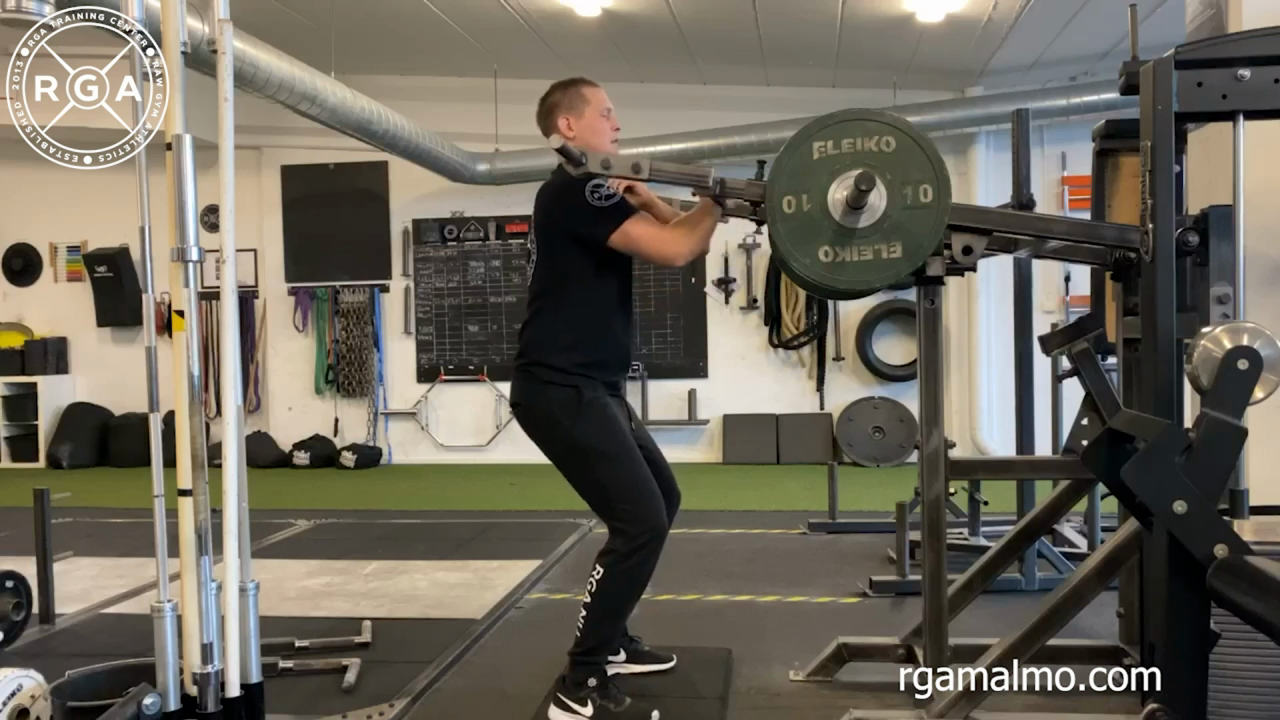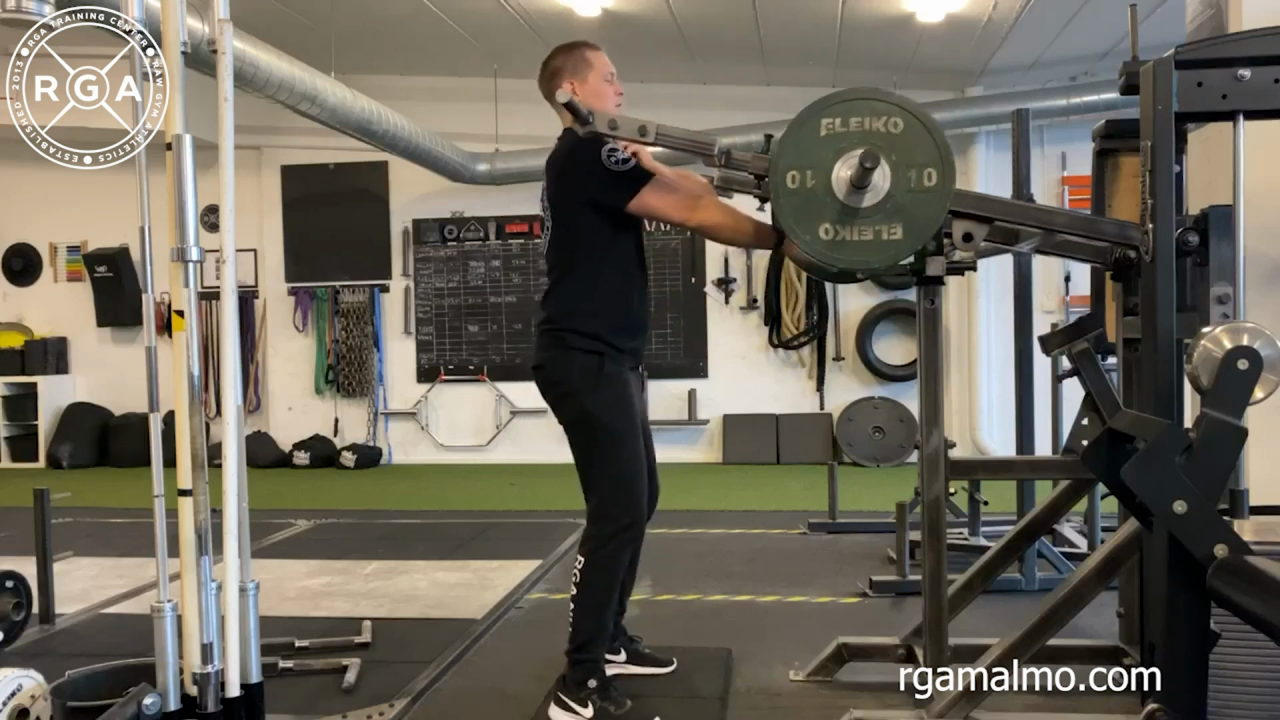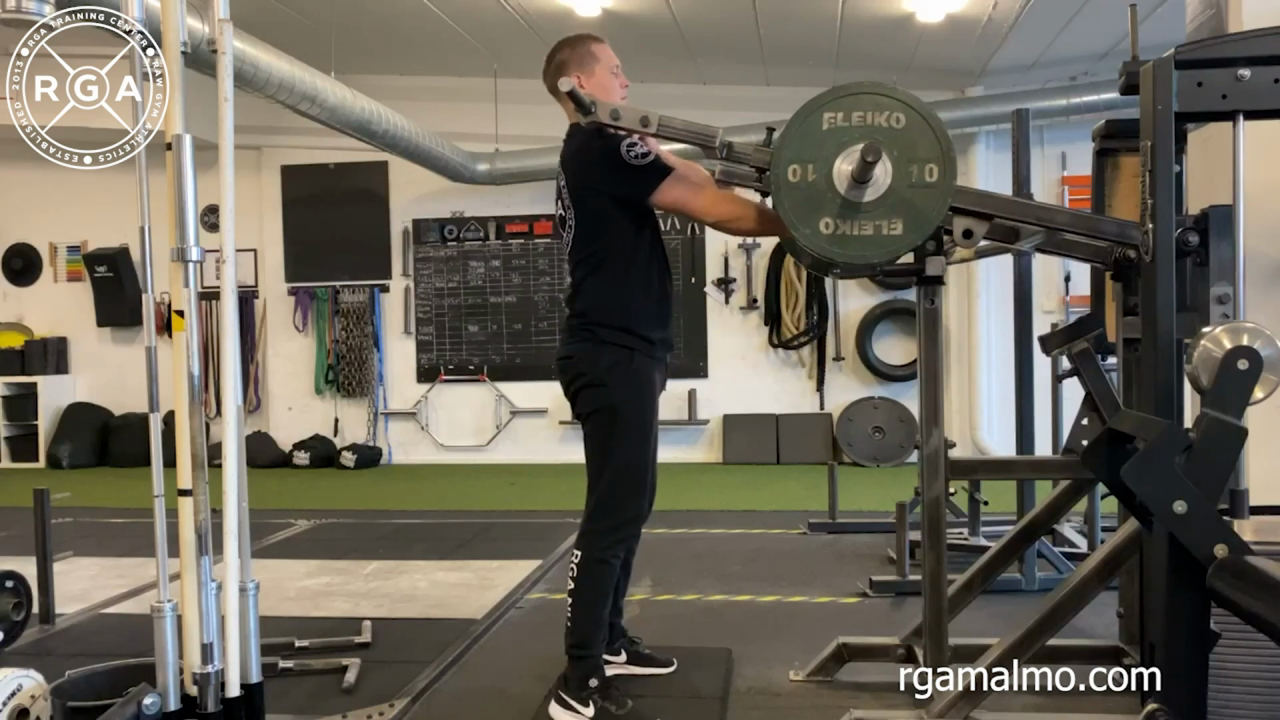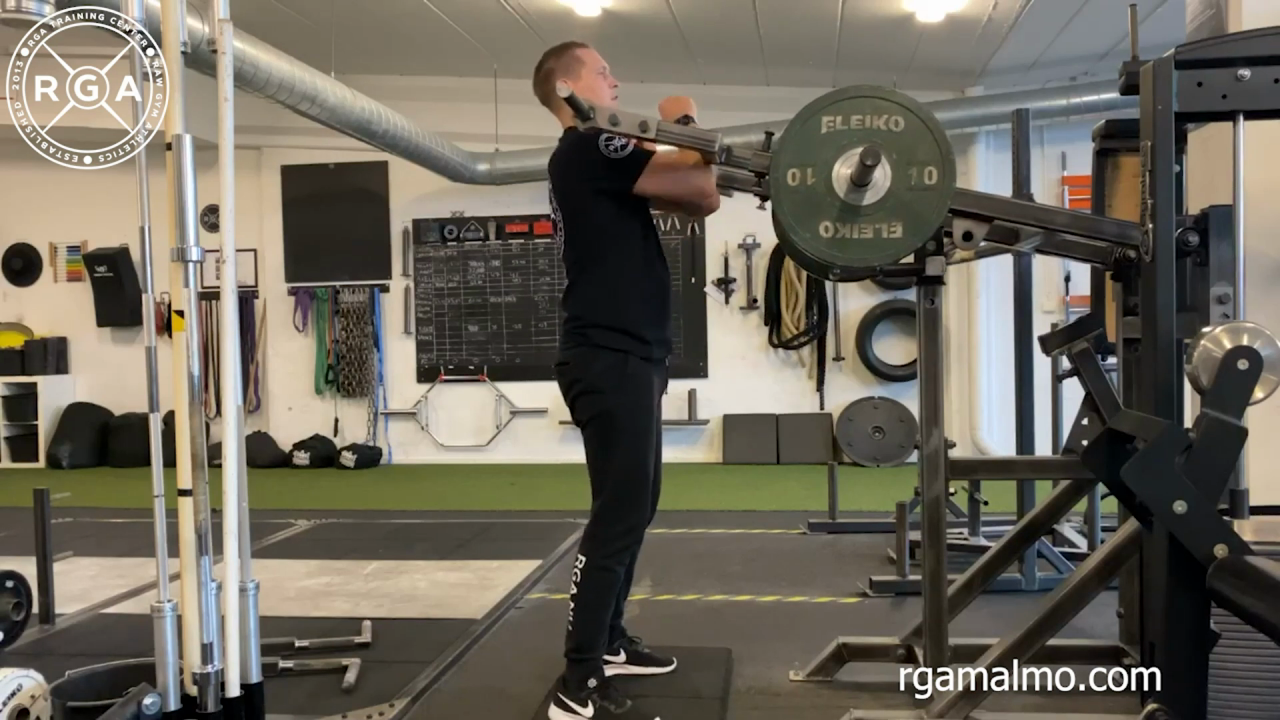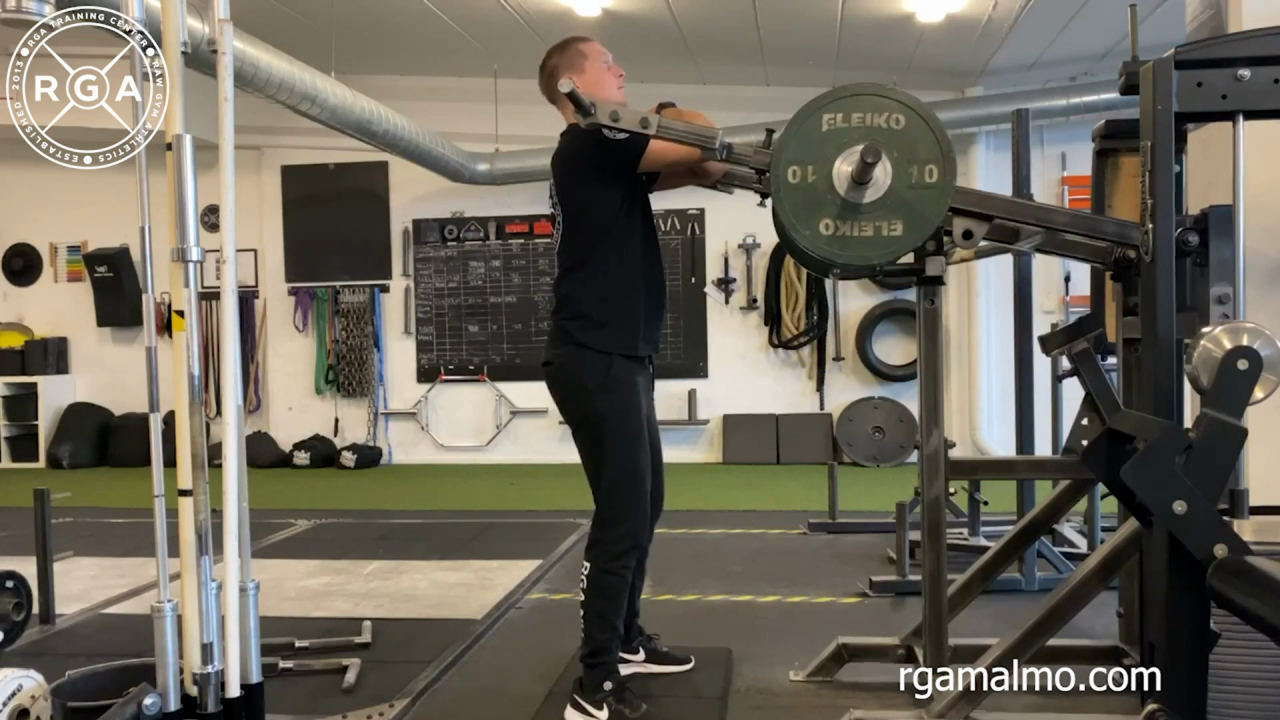
dt=0.7s
person 1, frame 1
left shoulder: (594, 194)
right shoulder: (573, 192)
left elbow: (673, 236)
right elbow: (675, 251)
left wrist: (648, 202)
right wrist: (713, 204)
left hip: (590, 386)
right hip: (561, 390)
left knee: (659, 503)
right knee: (640, 523)
left ankle: (608, 640)
person 1, frame 2
left shoulder: (591, 159)
right shoulder: (585, 155)
left elbow: (692, 191)
right elbow: (692, 215)
left wrist: (647, 164)
right wrist: (778, 239)
left hip: (603, 356)
right hip: (584, 359)
left knee: (635, 502)
right knee: (618, 513)
left ankle: (608, 641)
person 1, frame 3
left shoulder: (596, 151)
right shoulder: (601, 148)
left elbow: (696, 184)
right elbow: (711, 207)
left wrist: (654, 152)
left hip: (620, 352)
right hip: (613, 355)
left knee: (627, 506)
right knee: (615, 511)
left ankle: (608, 642)
person 1, frame 4
left shoulder: (605, 159)
right shoulder: (588, 151)
left elbow: (703, 199)
right elbow: (701, 185)
left wrist: (667, 145)
right wrist: (684, 125)
left hip: (628, 356)
right hip: (608, 360)
left knee: (632, 508)
right knee: (619, 515)
left ankle: (607, 641)
person 1, frame 5
left shoulder: (608, 156)
right shoulder: (590, 143)
left elbow: (704, 166)
right elbow: (704, 146)
left wrist: (669, 129)
right wrist: (675, 118)
left hip: (619, 356)
right hip: (595, 360)
left knee: (642, 507)
right knee: (622, 517)
left ankle: (625, 641)
